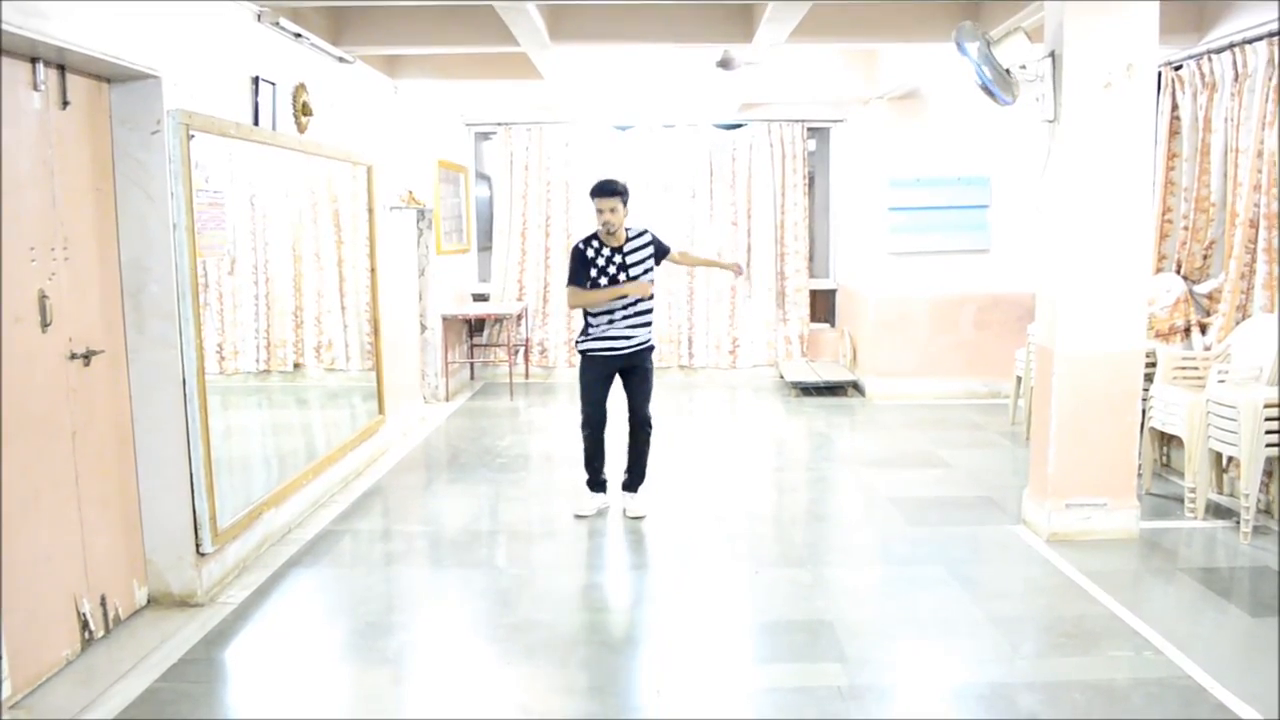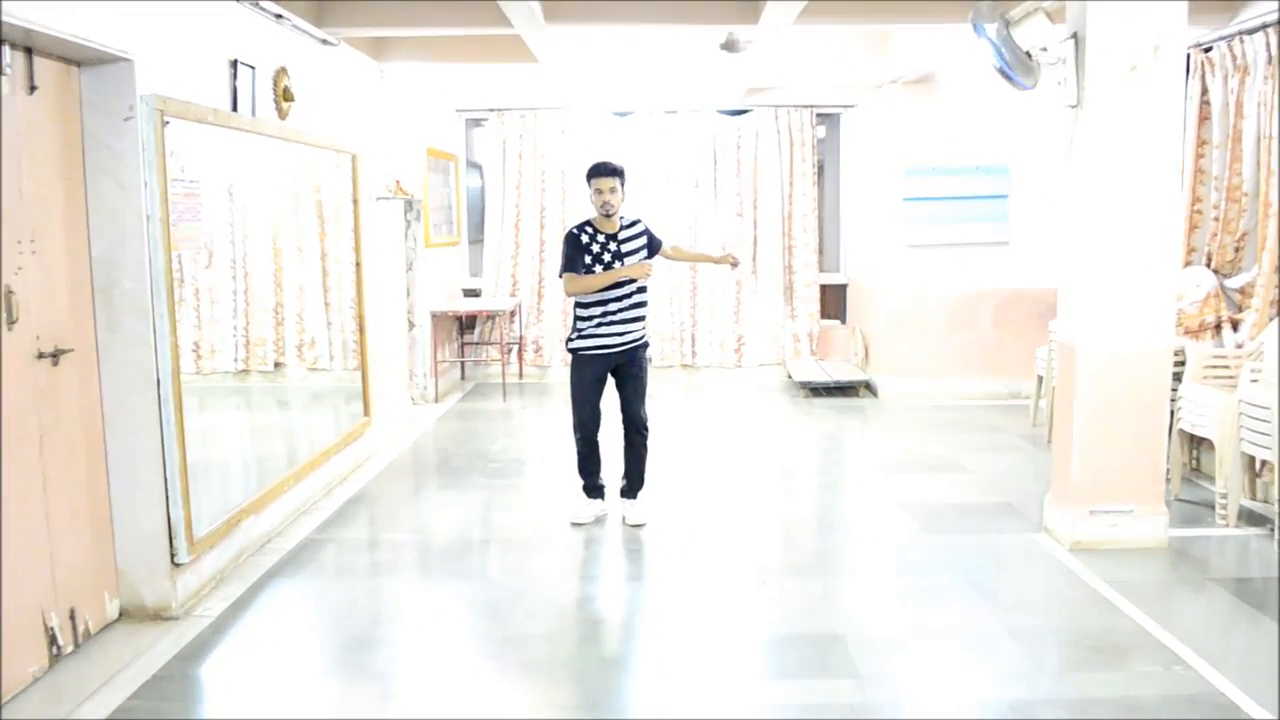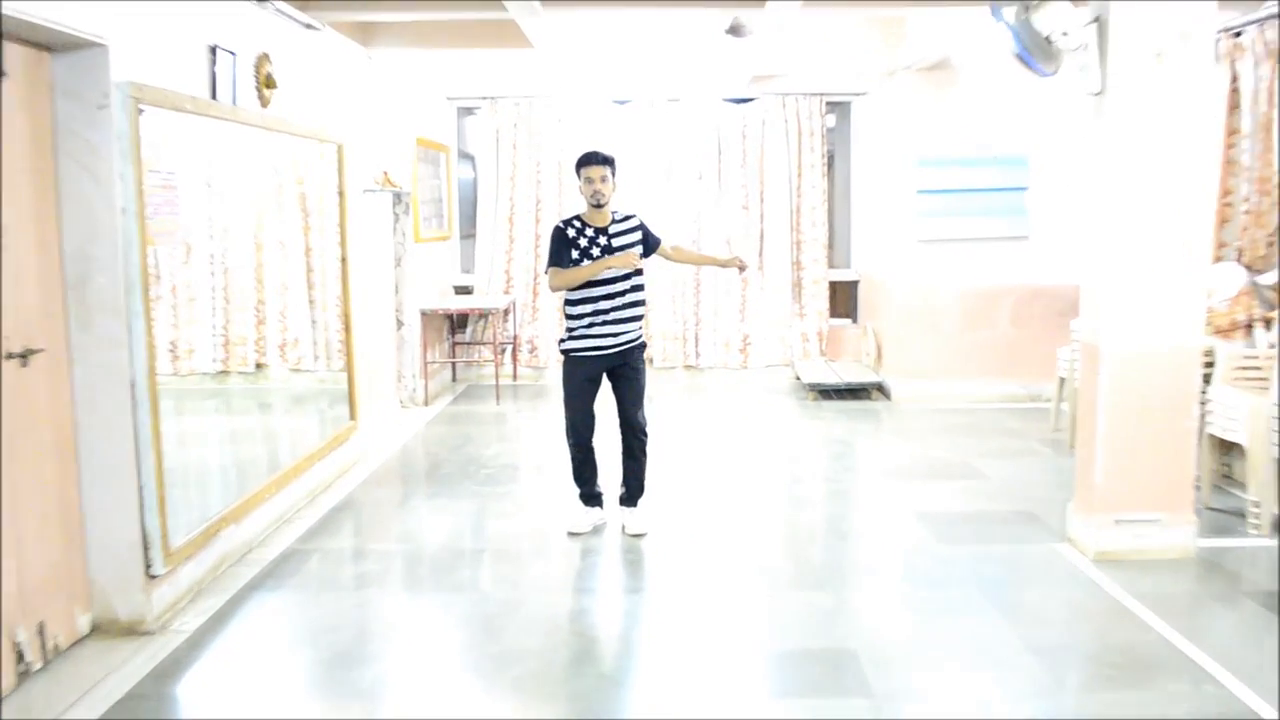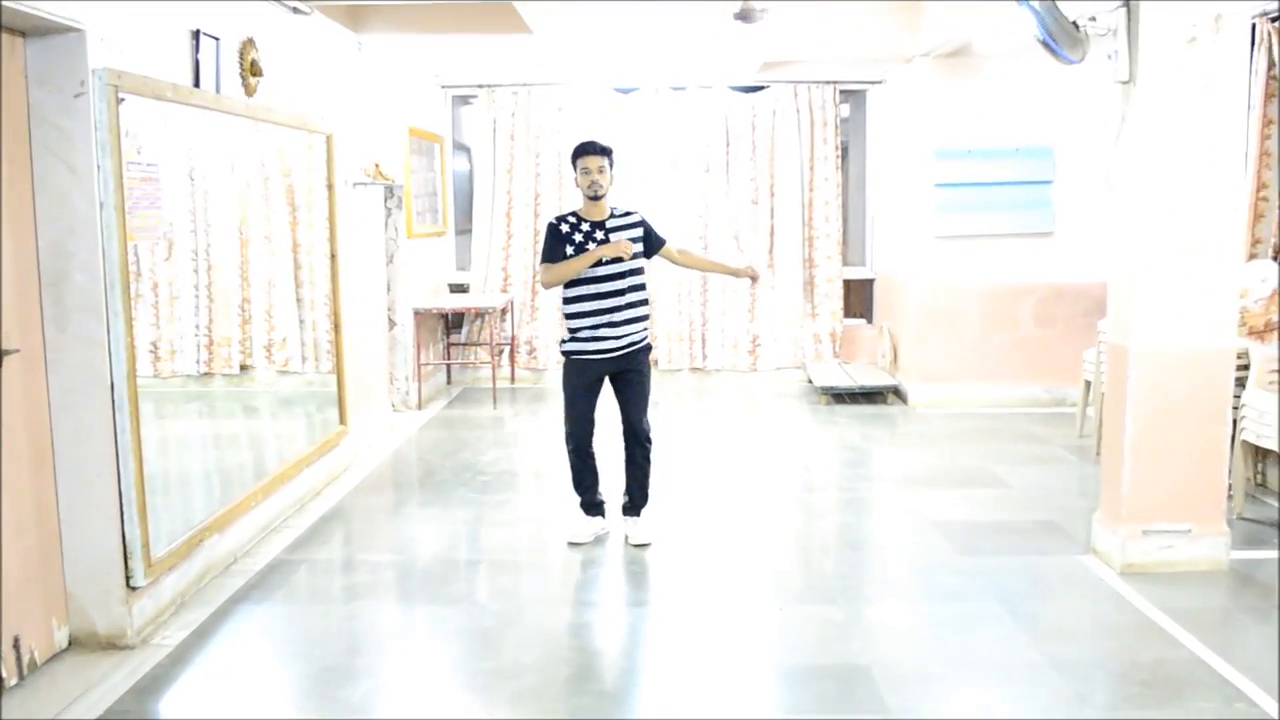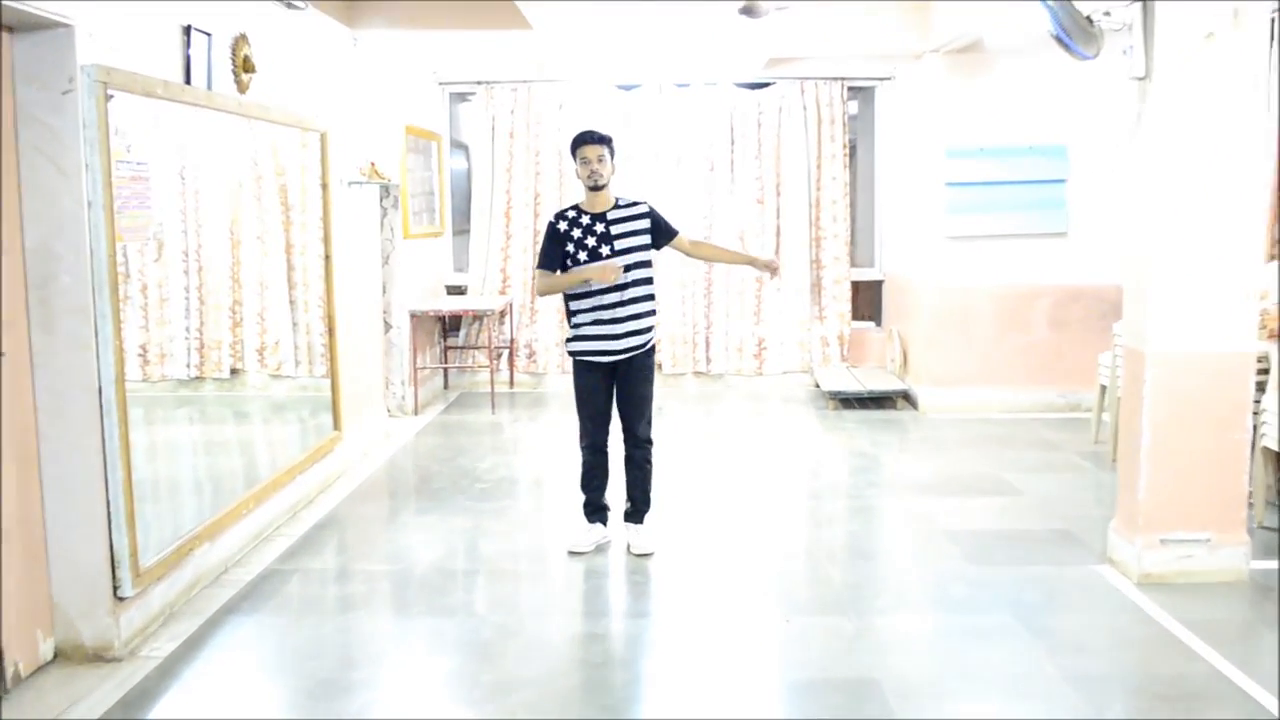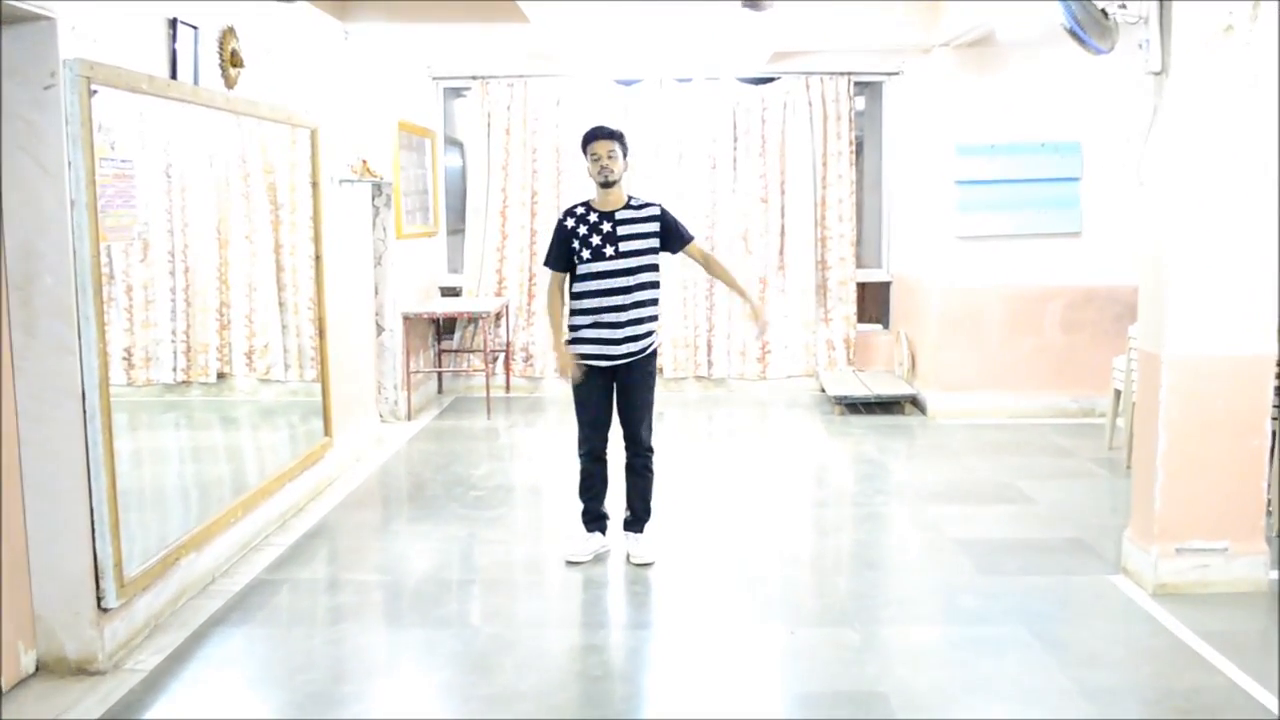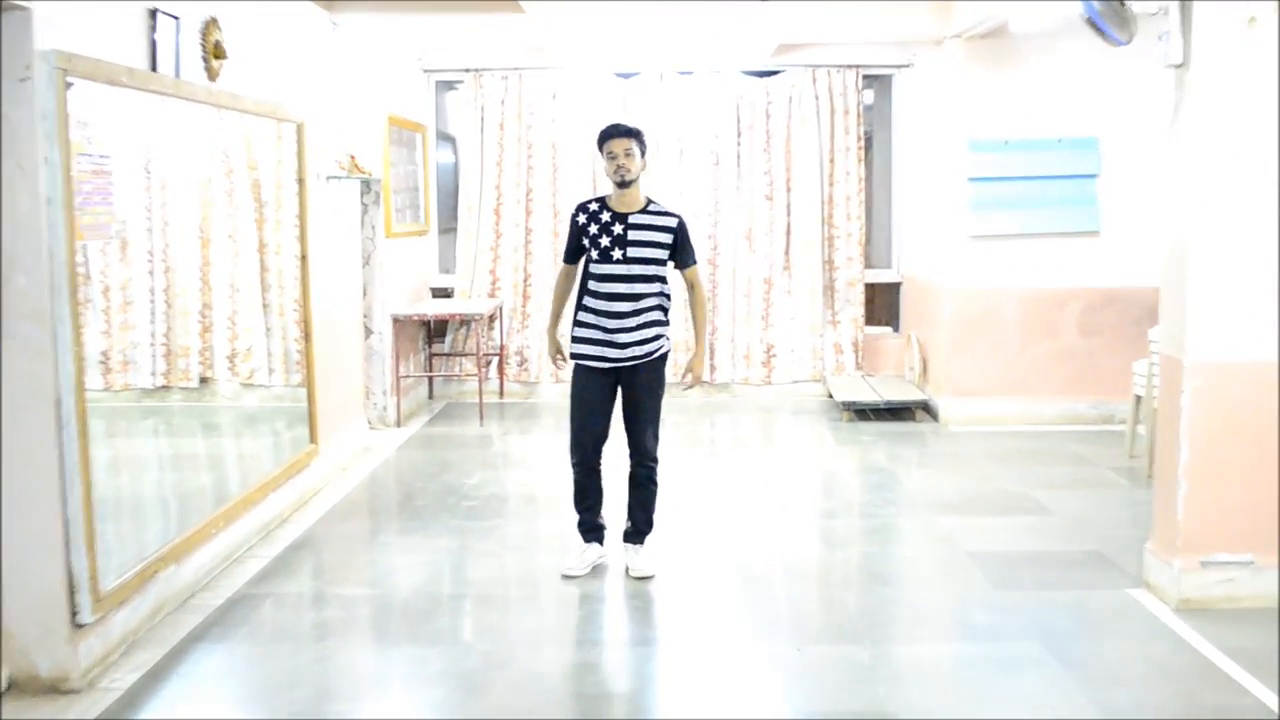
dt=0.4s
person 1, frame 1
left shoulder: (644, 239)
right shoulder: (583, 251)
left elbow: (677, 255)
right elbow: (574, 300)
right wrist: (624, 290)
left hip: (638, 349)
right hip: (597, 351)
left knee: (640, 420)
right knee: (592, 422)
person 1, frame 2
left shoulder: (637, 229)
right shoulder: (577, 237)
left elbow: (668, 250)
right elbow: (571, 286)
left wrist: (715, 258)
right wrist: (624, 271)
left hip: (632, 347)
right hip: (589, 350)
left knee: (636, 422)
right knee: (585, 425)
left ankle: (631, 497)
right ankle: (593, 496)
person 1, frame 3
left shoulder: (633, 225)
right shoulder: (565, 231)
left elbow: (670, 251)
right elbow: (555, 281)
left wrist: (721, 261)
right wrist: (608, 262)
left hip: (628, 347)
right hip: (582, 350)
left knee: (634, 426)
right knee: (578, 430)
left ankle: (631, 505)
right ankle: (591, 504)
person 1, frame 4
left shoulder: (634, 223)
right shoulder: (561, 227)
left elbow: (676, 255)
right elbow: (547, 278)
left wrist: (733, 270)
right wrist: (601, 252)
left hip: (632, 349)
right hip: (583, 354)
left knee: (638, 432)
right knee: (578, 436)
left ankle: (634, 514)
right ankle: (592, 514)
person 1, frame 5
left shoulder: (641, 214)
right shoulder: (562, 224)
left elbow: (690, 245)
right elbow: (541, 285)
left wrist: (752, 260)
right wrist: (588, 273)
left hip: (637, 347)
right hip: (589, 351)
left knee: (638, 437)
right knee: (592, 439)
left ankle: (636, 522)
right ankle: (595, 522)
person 1, frame 6
left shoulder: (654, 215)
right shoulder: (571, 222)
left elbow: (702, 257)
right elbow: (556, 285)
left wrist: (748, 298)
right wrist: (559, 344)
left hip: (638, 351)
right hip: (588, 353)
left knee: (639, 443)
right knee: (591, 446)
left ankle: (636, 530)
right ankle: (594, 530)
person 1, frame 7
left shoulder: (669, 223)
right shoulder: (585, 216)
left elbow: (695, 286)
right elbow: (567, 273)
left wrist: (700, 350)
right wrist: (552, 331)
left hip: (647, 356)
right hip: (591, 354)
left knee: (644, 452)
right knee: (584, 449)
left ankle: (636, 543)
right ankle: (591, 540)
